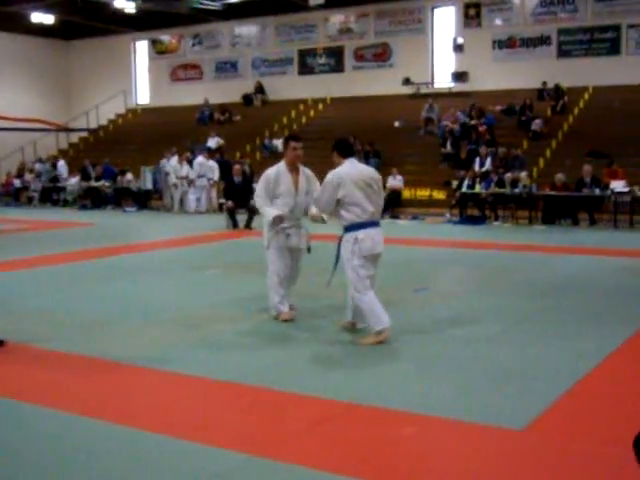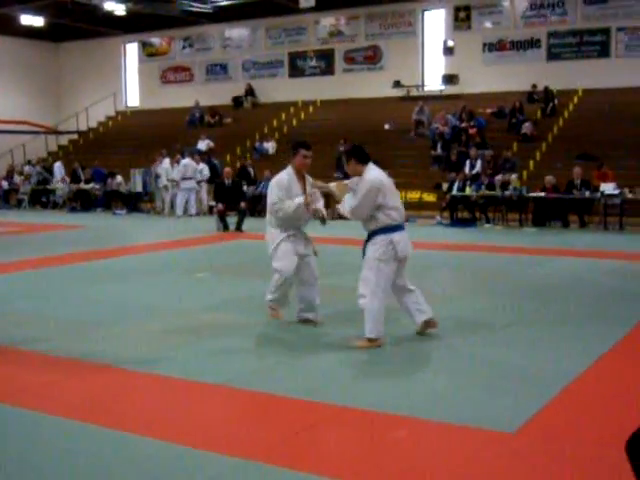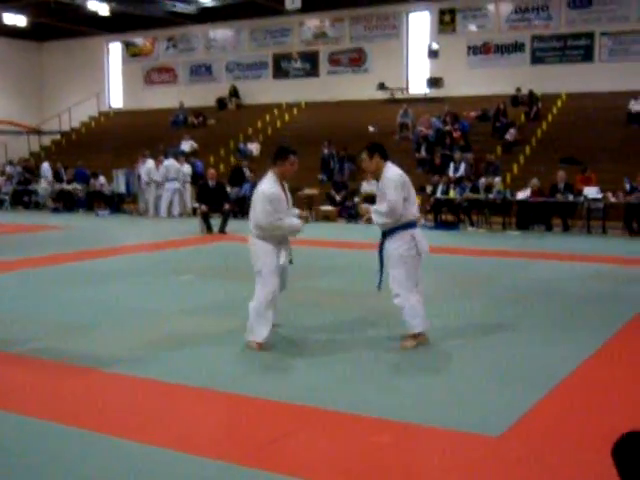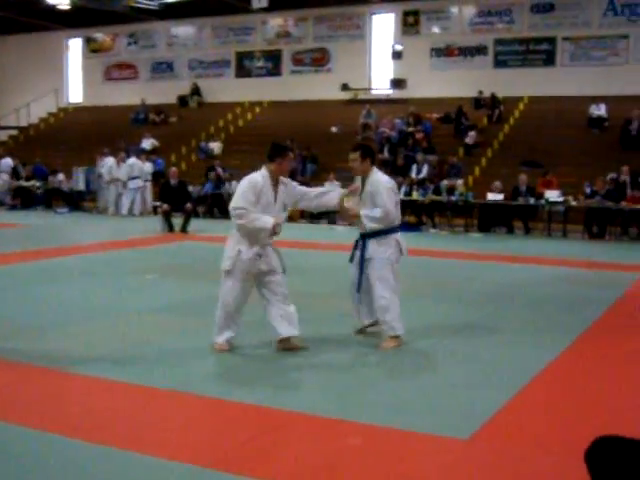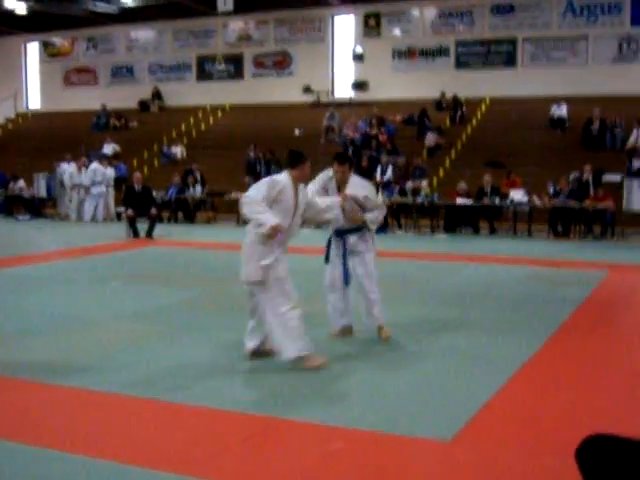
dt=0.4s
person 1, frame 1
left shoulder: (336, 175)
right shoulder: (373, 173)
left elbow: (321, 205)
left hip: (356, 236)
right hip: (375, 232)
left knee: (359, 287)
right knee: (363, 282)
left ankle: (381, 329)
right ankle: (355, 320)
person 1, frame 2
left shoulder: (371, 181)
right shoulder: (373, 175)
left elbow: (358, 212)
right elbow: (352, 185)
left wrist: (345, 196)
left hip: (385, 240)
right hip: (395, 237)
left knee: (370, 289)
right knee: (399, 284)
left ankle: (372, 337)
right ankle: (426, 318)
person 1, frame 3
left shoulder: (392, 177)
right shoulder: (389, 175)
left elbow: (392, 210)
left wrist: (370, 210)
right wrist: (372, 211)
left hip: (402, 238)
right hip: (403, 236)
left knee: (402, 287)
right knee: (409, 286)
left ankle: (416, 332)
right ankle: (418, 329)
person 1, frame 4
left shoulder: (382, 183)
right shoulder: (362, 180)
left elbow: (386, 214)
right elbow: (366, 207)
left wrist: (360, 214)
right wrist: (352, 211)
left hip: (384, 242)
right hip: (369, 241)
left knee: (384, 289)
right knee: (360, 284)
left ankle: (394, 334)
right ankle: (369, 319)
person 1, frame 5
left shoulder: (363, 187)
right shoulder: (327, 177)
left elbow: (380, 210)
right elbow: (312, 192)
left wrist: (365, 219)
left hip: (359, 239)
right hip: (337, 240)
left knee: (368, 283)
right knee: (333, 284)
left ankle: (379, 324)
right ankle: (343, 325)
person 2, frame 1
left shoulder: (308, 175)
right shoulder: (272, 173)
right elbow: (261, 199)
left wrist: (316, 212)
right wrist: (273, 215)
left hip: (296, 227)
right hip: (277, 227)
left knee: (293, 269)
right knee: (278, 270)
left ankle: (283, 300)
right ankle: (280, 308)
person 2, frame 2
left shoulder: (309, 181)
right shoulder: (281, 180)
left elbow: (317, 201)
right elbow: (276, 208)
left wrist: (319, 211)
right wrist: (301, 202)
left hip: (298, 234)
right hip: (280, 233)
left knee: (309, 276)
right knee: (286, 270)
left ankle: (307, 313)
right ankle: (273, 300)
person 2, frame 3
left shoulder: (282, 184)
right shoulder: (266, 190)
right elbow: (269, 223)
left wrist: (294, 216)
right wrist: (296, 224)
left hip: (279, 244)
right hip: (265, 245)
left knee: (277, 286)
right knee: (267, 291)
left ankle: (262, 321)
right ankle: (256, 336)
person 2, frame 4
left shoulder: (286, 185)
right shoulder: (251, 182)
left elbow: (311, 197)
right elbow: (239, 211)
left wrist: (340, 195)
right wrist: (267, 223)
left hip: (265, 249)
right hip: (243, 248)
left knee: (277, 292)
right knee: (233, 297)
left ankle: (286, 337)
right ankle: (221, 337)
person 2, frame 5
left shoulder: (300, 192)
right shoulder: (274, 183)
left elbow: (317, 208)
right elbow: (250, 201)
left wrist: (339, 202)
right wrist: (269, 222)
left hip: (272, 251)
right hip: (260, 251)
left knee: (266, 302)
right knee: (285, 303)
left ankle: (256, 345)
right ankle: (299, 353)
